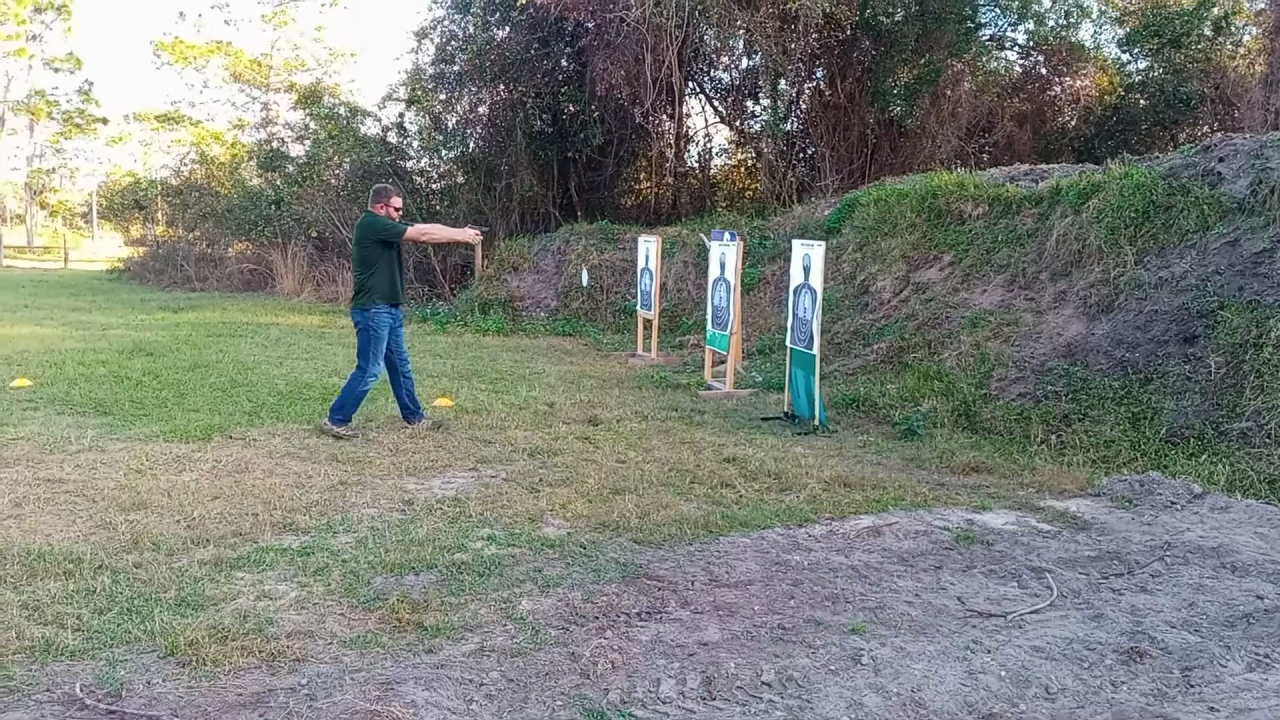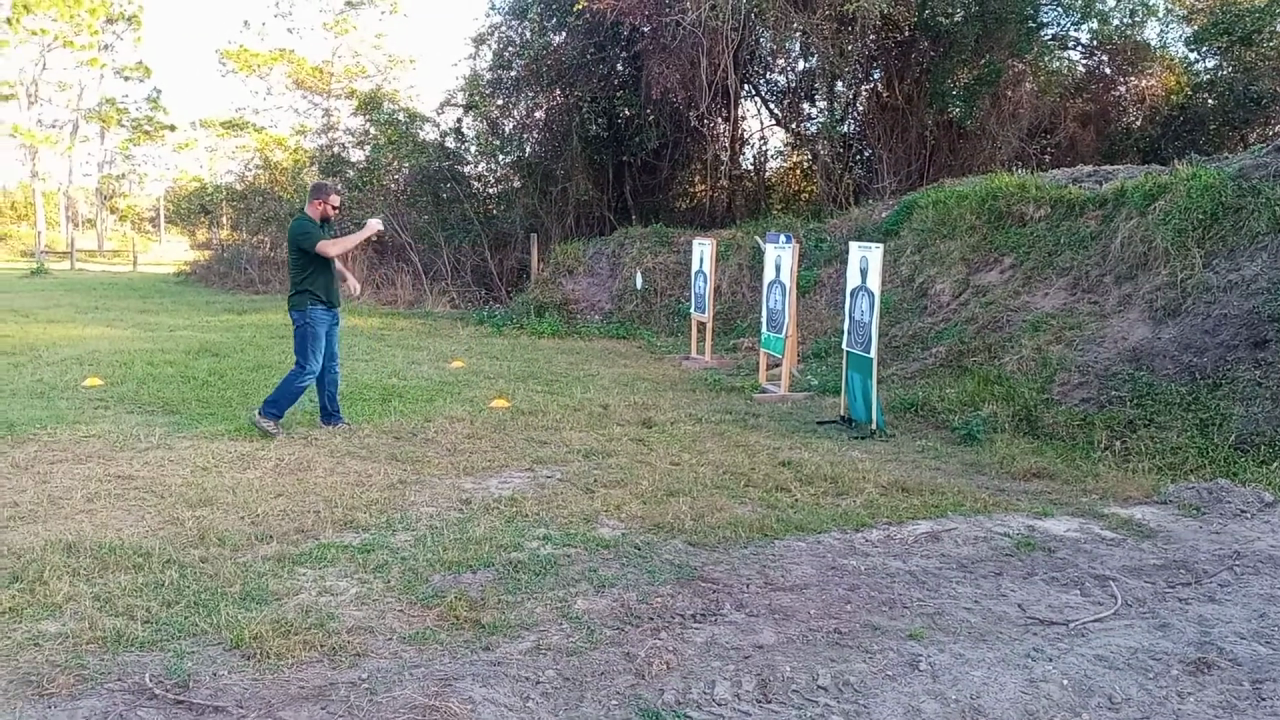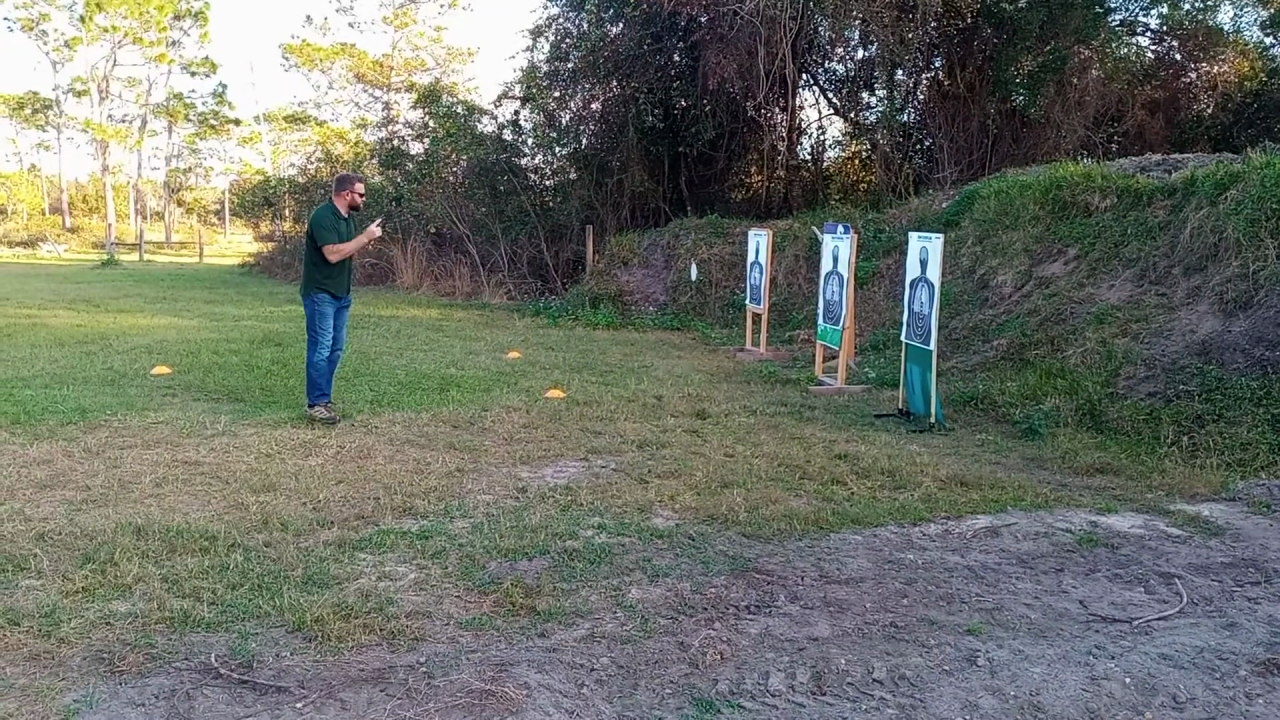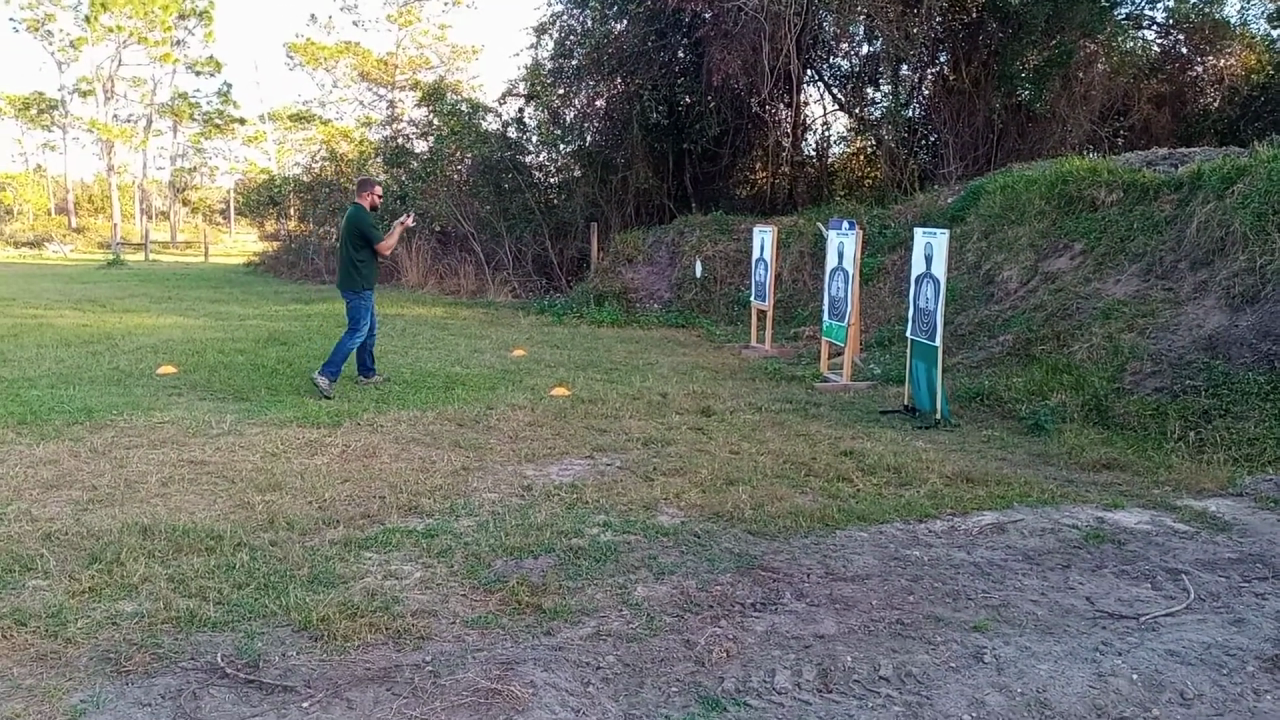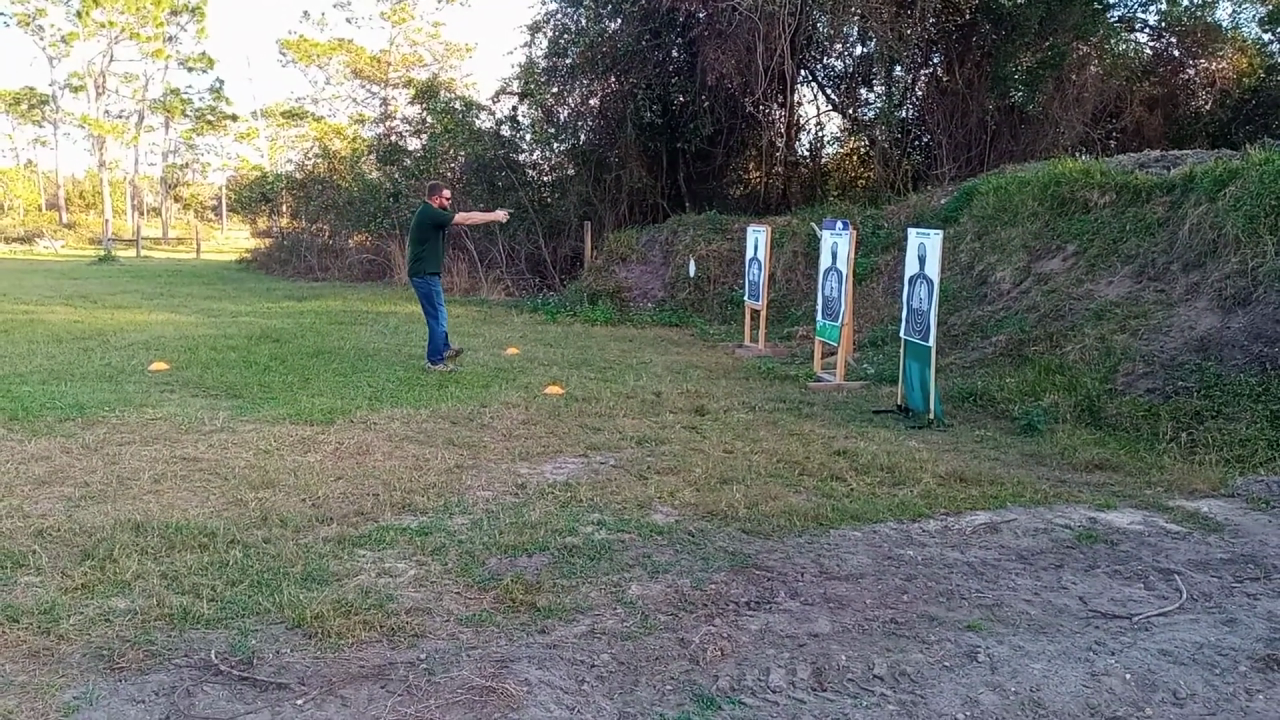
dt=1s
person 1, frame 1
left shoulder: (384, 225)
right shoulder: (372, 225)
left elbow: (424, 228)
right elbow: (421, 235)
left wrist: (460, 232)
right wrist: (460, 236)
left hip: (387, 309)
right hip: (372, 310)
left knee: (400, 365)
right knee: (368, 369)
left ankle: (414, 416)
right ankle: (337, 420)
person 1, frame 2
left shoulder: (322, 225)
right shoulder: (302, 227)
left elbow: (333, 257)
right elbow: (332, 249)
left wrist: (347, 276)
right wrist: (366, 232)
left hip: (327, 307)
right hip: (310, 309)
left knee: (330, 365)
right knee: (308, 367)
left ankle: (331, 418)
right ankle: (267, 414)
person 1, frame 3
left shoulder: (349, 217)
right shoulder: (322, 216)
right elbow: (333, 254)
left wrist: (364, 241)
right wrist: (365, 237)
left hip: (341, 293)
right hip: (319, 293)
left knee: (335, 347)
right knee: (321, 346)
left ankle: (321, 396)
right ankle: (315, 404)
person 1, frame 4
left shoulder: (355, 215)
right shoulder: (363, 218)
left elbow: (376, 244)
right elbow: (384, 250)
left wrist: (396, 226)
right wrist: (400, 229)
left hip: (352, 284)
right hip: (358, 286)
left knee: (368, 329)
right knee: (357, 333)
left ankle: (367, 373)
right ankle: (325, 376)
person 1, frame 5
left shoulder: (432, 213)
right shoulder: (430, 214)
left elbow: (465, 216)
right elbow: (466, 219)
left wrist: (493, 214)
right wrist: (494, 217)
left hip: (426, 272)
right hip: (425, 274)
left knee: (436, 314)
right knee: (437, 316)
left ankle: (444, 349)
right ankle: (435, 361)
